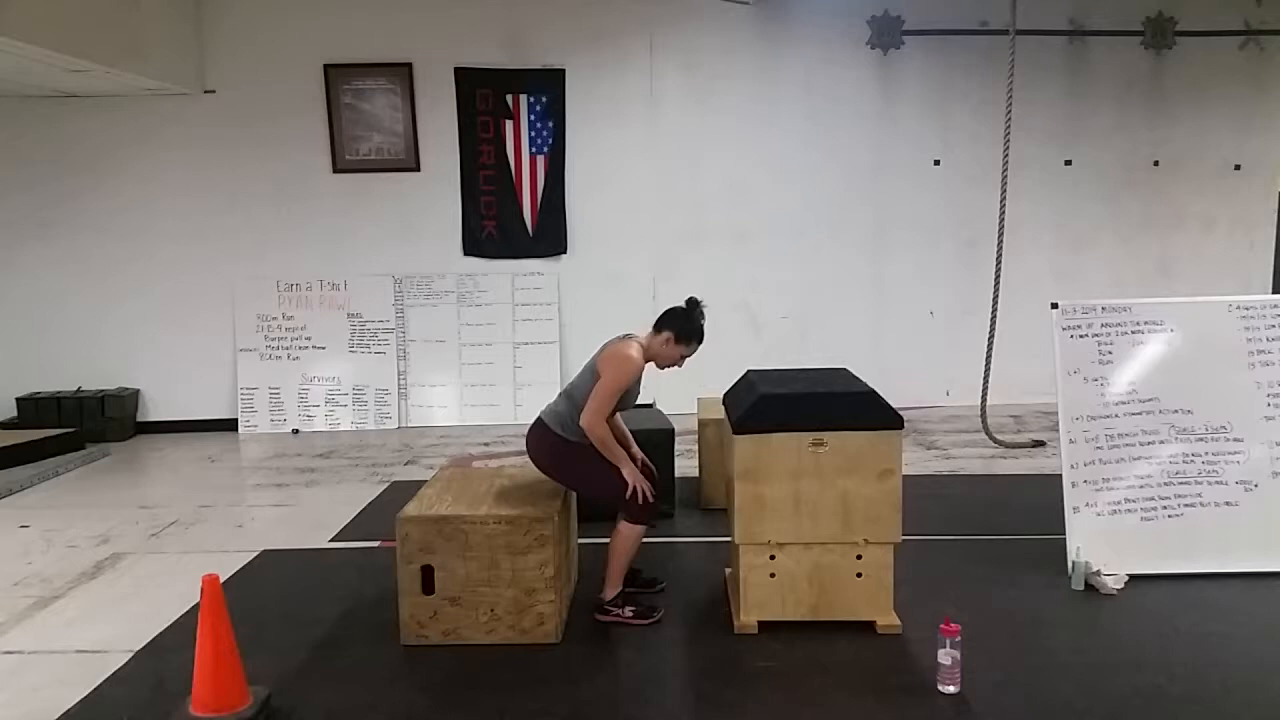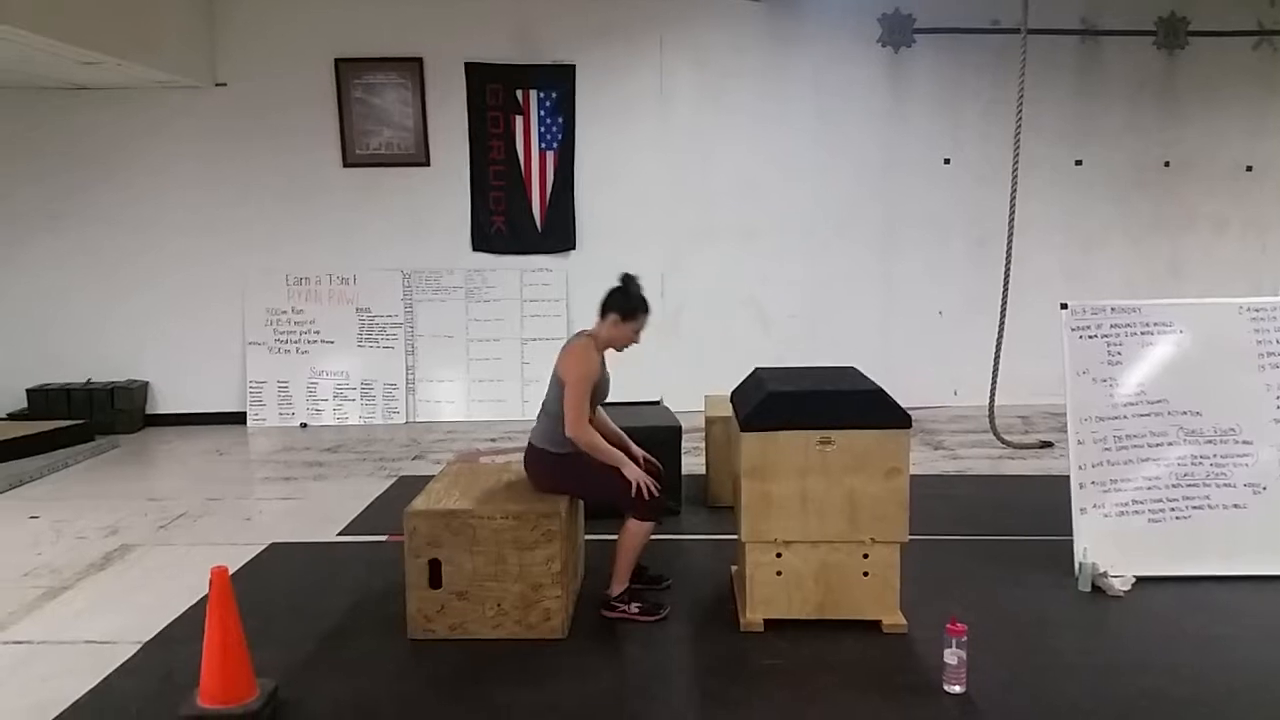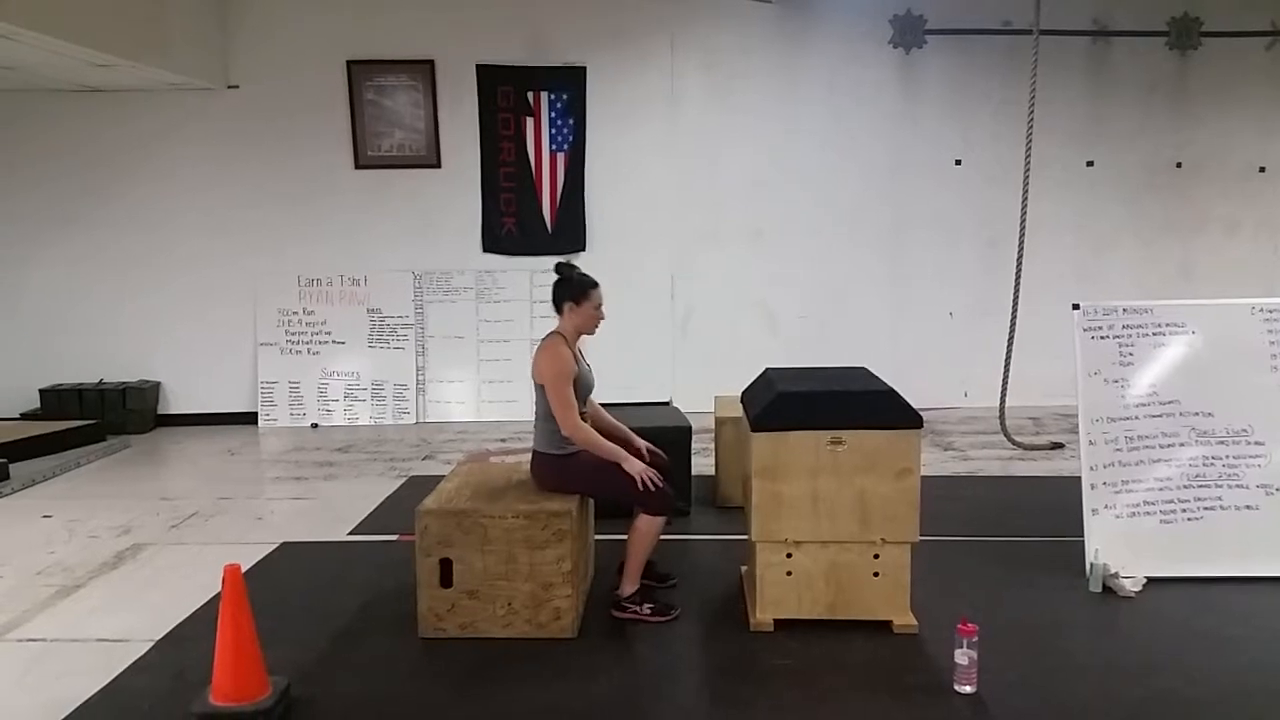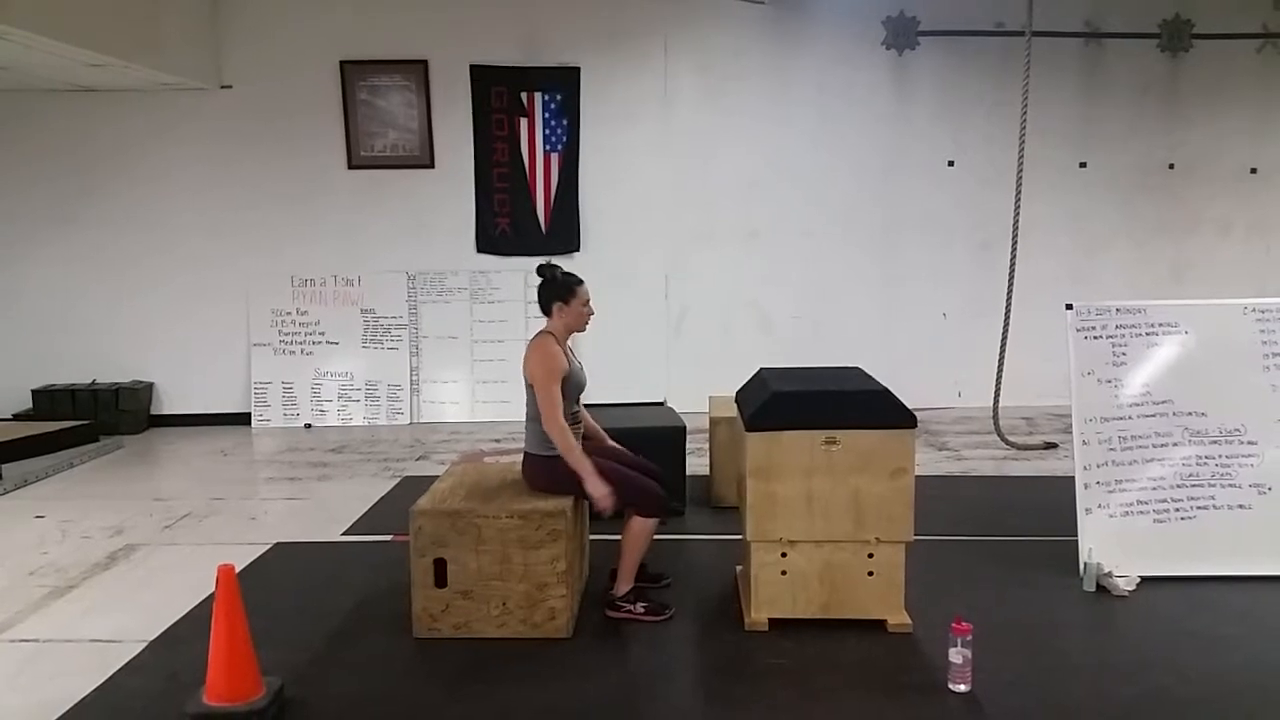
dt=0.4s
person 1, frame 1
left shoulder: (631, 346)
right shoulder: (629, 360)
right elbow: (591, 422)
left wrist: (632, 450)
right wrist: (624, 464)
left hip: (562, 436)
right hip: (553, 444)
left knee: (646, 479)
right knee: (640, 501)
left ankle: (622, 571)
right ankle: (611, 601)
person 1, frame 2
left shoulder: (591, 346)
right shoulder: (585, 355)
right elbow: (577, 429)
left wrist: (629, 447)
right wrist: (623, 463)
left hip: (562, 451)
right hip: (551, 460)
left knee: (651, 474)
right knee: (647, 499)
left ankle: (628, 567)
right ankle: (617, 597)
person 1, frame 3
left shoulder: (569, 345)
right shoulder: (555, 353)
left elbow: (587, 406)
right elbow: (572, 426)
left wrist: (632, 438)
right wrist: (625, 459)
left hip: (572, 452)
right hip: (557, 462)
left knee: (658, 468)
right knee: (658, 497)
left ankle: (635, 564)
right ankle: (628, 597)
person 1, frame 4
left shoulder: (559, 344)
right shoulder: (546, 350)
right elbow: (553, 424)
left wrist: (607, 443)
right wrist: (590, 478)
left hip: (570, 448)
right hip: (550, 461)
left knee: (651, 476)
right knee: (651, 499)
left ankle: (629, 566)
right ankle: (622, 596)
